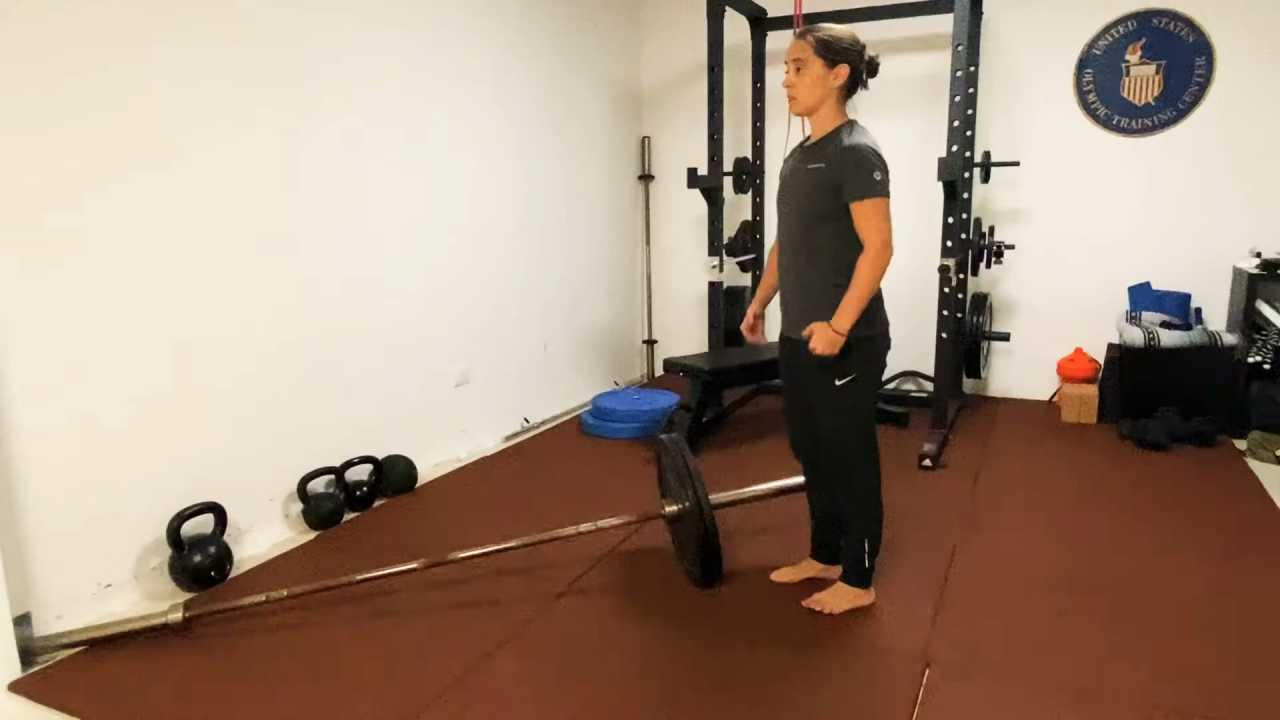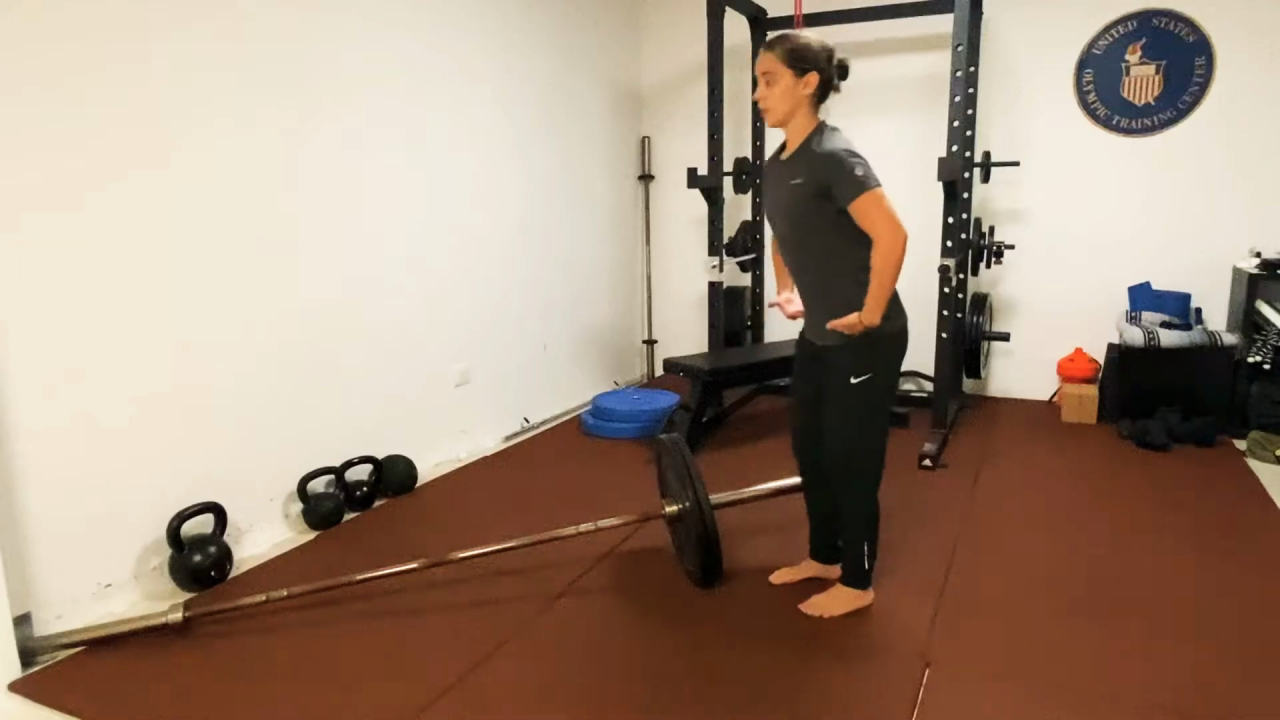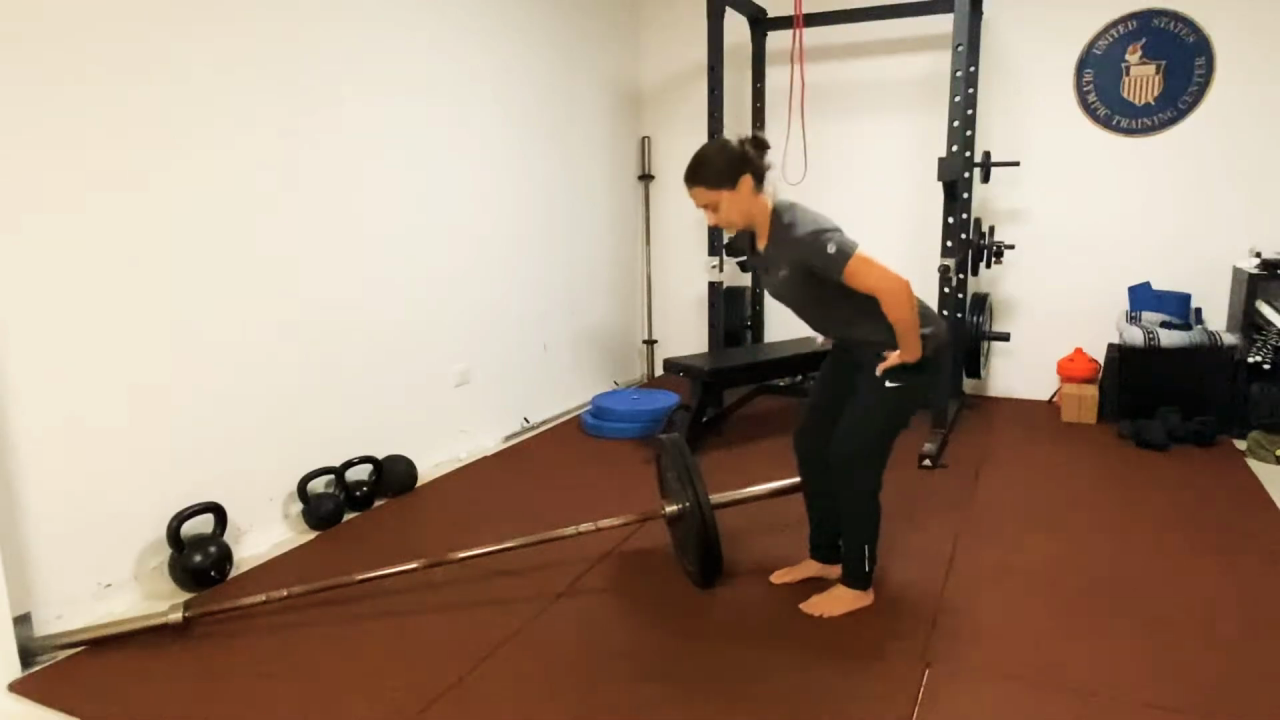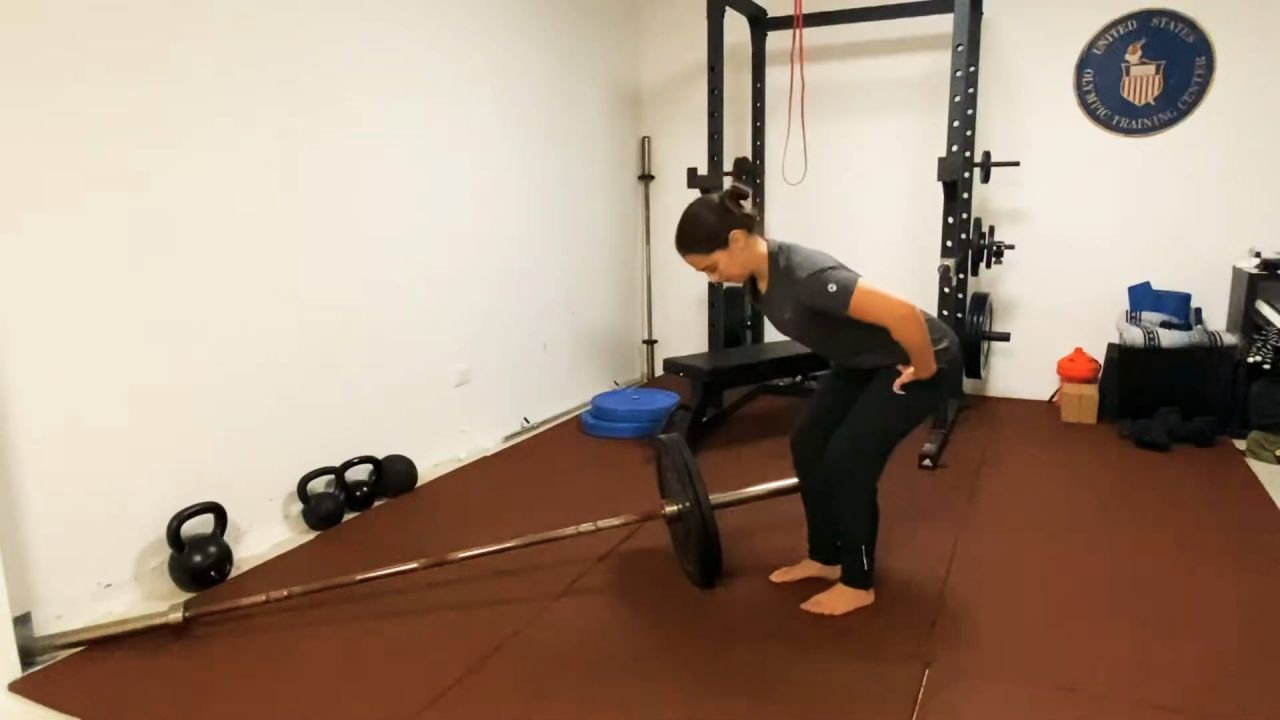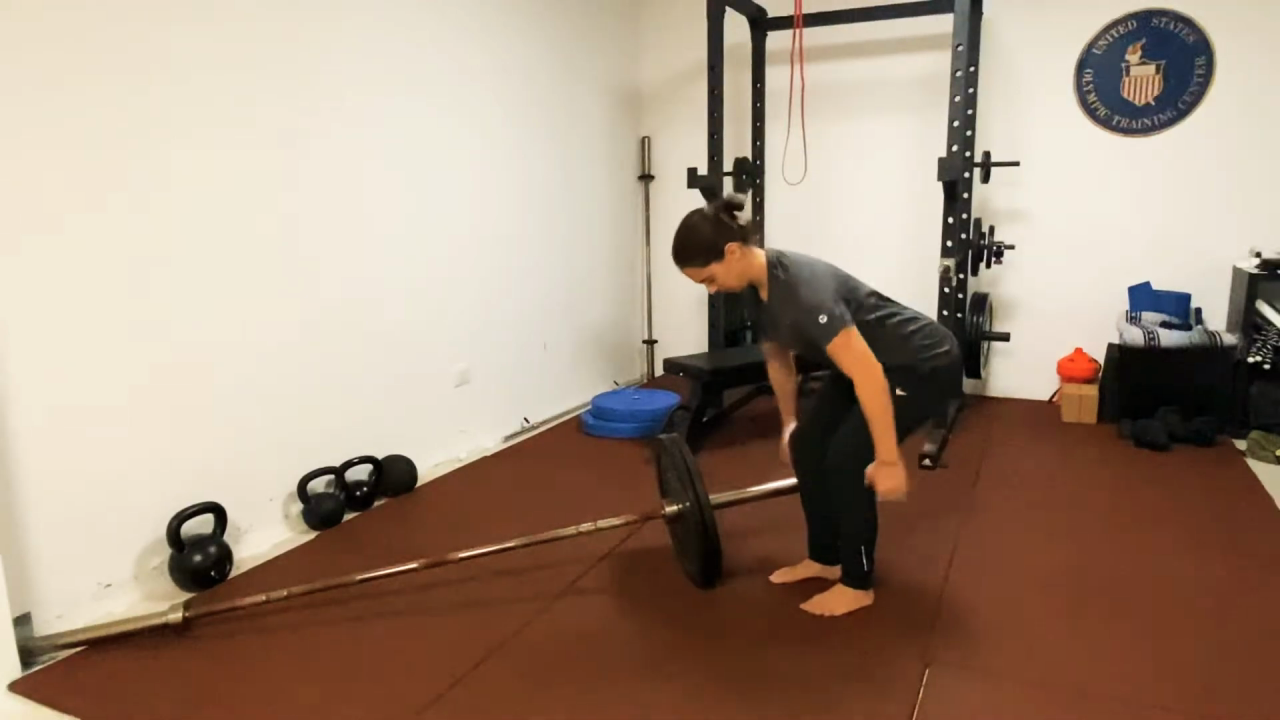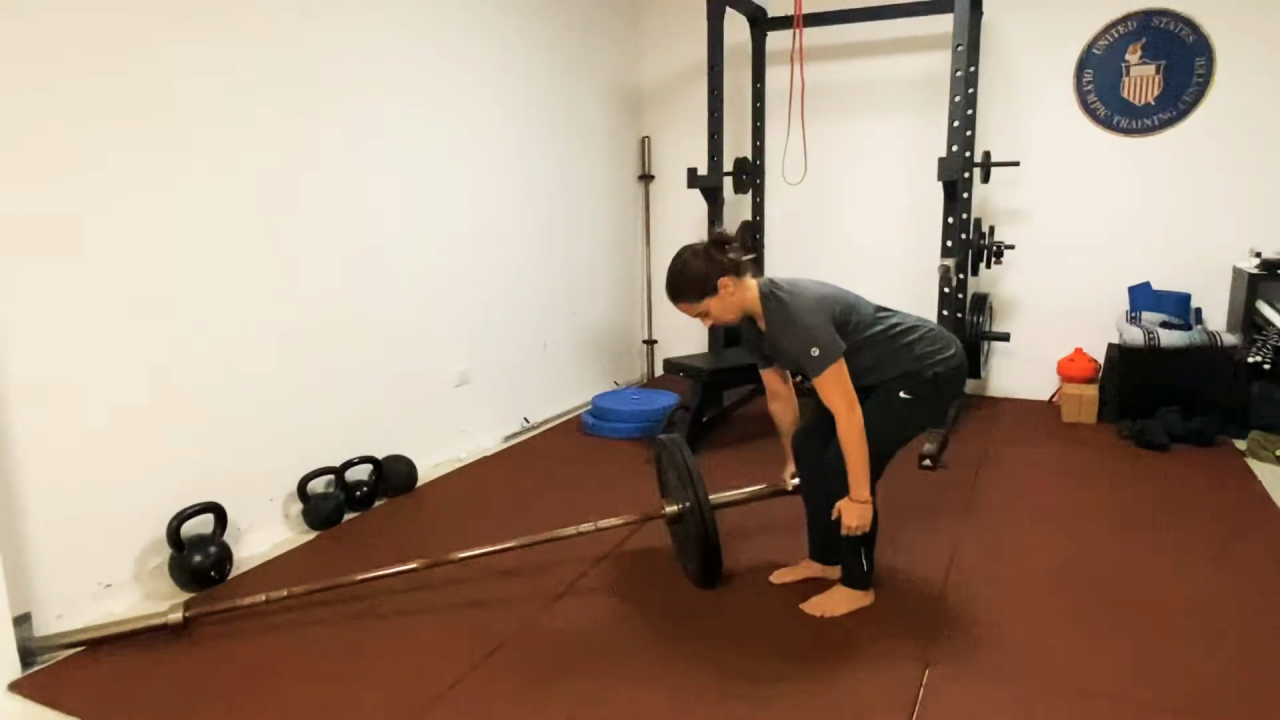
dt=0.4s
person 1, frame 1
left shoulder: (856, 153)
right shoulder: (799, 156)
left elbow: (877, 249)
left wrist: (840, 326)
right wrist: (758, 304)
left hip: (846, 339)
right hip: (799, 335)
left knee: (848, 456)
right knee: (811, 451)
left ankle: (858, 581)
right ankle: (825, 556)
person 1, frame 2
left shoulder: (834, 157)
right shoulder: (775, 165)
left elbow: (891, 237)
left wrist: (871, 315)
right wrist: (786, 289)
left hip: (863, 340)
right hip: (818, 336)
left knee: (851, 456)
right knee: (810, 450)
left ankle: (857, 582)
right ankle: (823, 557)
person 1, frame 3
left shoulder: (804, 235)
right shoulder: (756, 242)
left elbow: (894, 287)
left wrist: (911, 350)
left hip: (901, 348)
right hip: (854, 346)
left knee: (852, 456)
right knee: (811, 442)
left ankle: (857, 583)
right ankle: (824, 558)
person 1, frame 4
left shoulder: (803, 275)
right shoulder: (757, 278)
left elbow: (903, 313)
left wrist: (923, 370)
left hip: (921, 358)
right hip: (863, 361)
left knee: (848, 458)
right knee: (808, 445)
left ankle: (857, 584)
right ankle: (824, 558)
person 1, frame 5
left shoulder: (801, 287)
right shoulder: (758, 287)
left elbow: (868, 374)
right elbow: (777, 356)
left wrist: (888, 460)
right wrist: (788, 423)
left hip: (925, 362)
right hip: (871, 359)
left knee: (847, 459)
right knee: (807, 446)
left ankle: (858, 585)
right ankle: (824, 559)
person 1, frame 6
left shoulder: (797, 314)
right shoulder: (752, 319)
left elbow: (847, 413)
right elbow: (779, 394)
left wrist: (859, 497)
right wrist: (792, 457)
left hip: (930, 368)
right hip: (876, 371)
left knee: (843, 463)
right knee: (810, 447)
left ankle: (857, 585)
right ankle: (824, 559)
